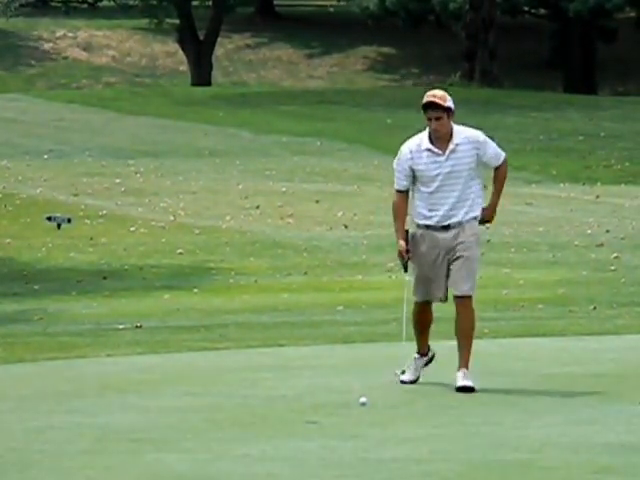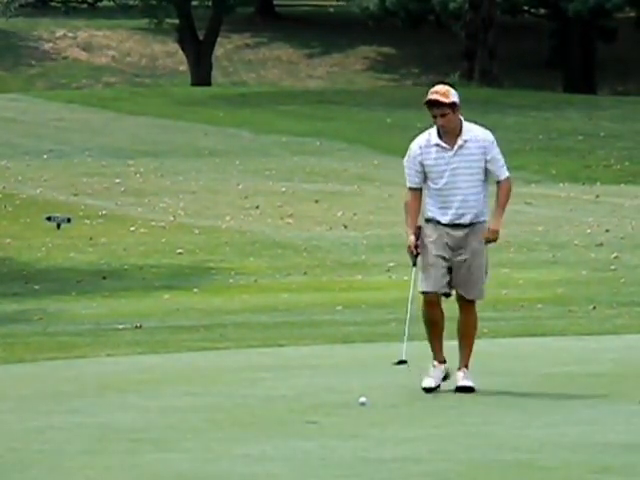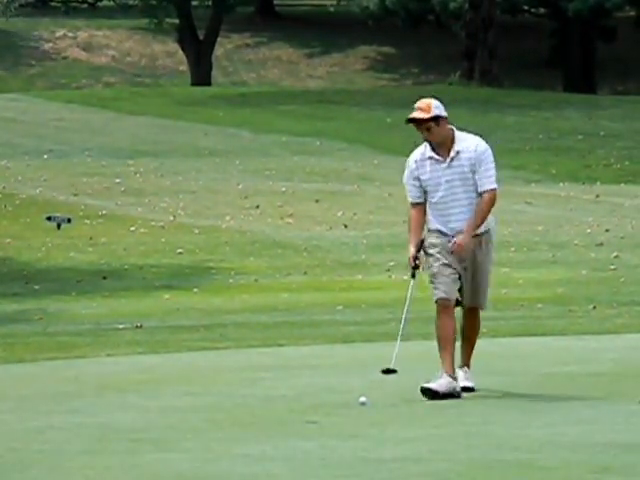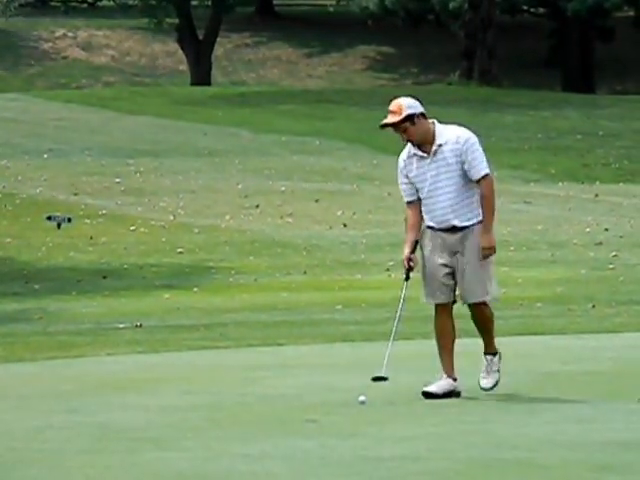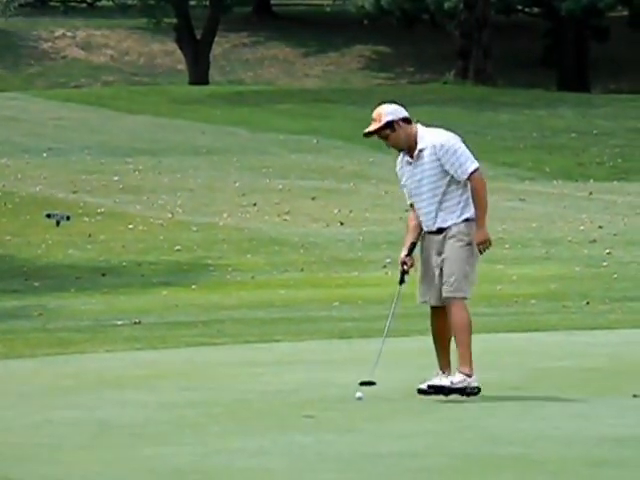
dt=0.3s
person 1, frame 1
left shoulder: (475, 140)
right shoulder: (409, 150)
left elbow: (501, 164)
right elbow: (401, 195)
left wrist: (493, 203)
right wrist: (400, 237)
left hip: (465, 229)
right hip: (426, 233)
left knee: (463, 297)
right knee: (423, 299)
left ankle: (463, 370)
right ankle: (422, 353)
person 1, frame 2
left shoulder: (483, 139)
right shoulder: (420, 147)
left elbow: (503, 181)
right elbow: (414, 192)
left wrist: (496, 219)
right wrist: (411, 232)
left hip: (474, 229)
right hip: (435, 229)
left knee: (467, 301)
right knee: (431, 296)
left ankle: (463, 369)
right ankle: (438, 362)
person 1, frame 3
left shoulder: (476, 148)
right shoulder: (416, 162)
left elbow: (489, 196)
right elbow: (417, 207)
left wrist: (468, 234)
right wrist: (413, 245)
left hip: (476, 238)
right hip: (439, 239)
left knee: (473, 307)
right knee: (444, 303)
left ankle: (464, 366)
right ankle: (449, 376)
person 1, frame 4
left shoulder: (461, 139)
right shoulder: (406, 160)
left elbow: (485, 183)
right elbow: (414, 207)
left wrist: (488, 231)
right wrist: (408, 245)
left hip: (471, 231)
right hip: (435, 235)
left knee: (477, 301)
right knee: (441, 305)
left ankle: (491, 353)
right ankle: (449, 378)
person 1, frame 5
left shoulder: (442, 142)
right shoulder: (403, 163)
left elbow: (476, 177)
left wrist: (482, 226)
right wrist: (407, 247)
left hip: (462, 230)
right hip: (432, 237)
left knee: (454, 299)
right knee: (436, 304)
left ankle: (466, 375)
right ankle: (446, 373)
